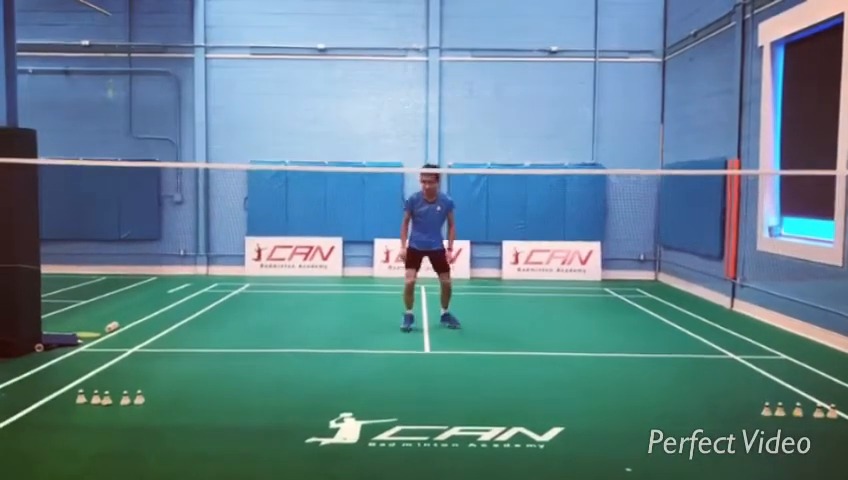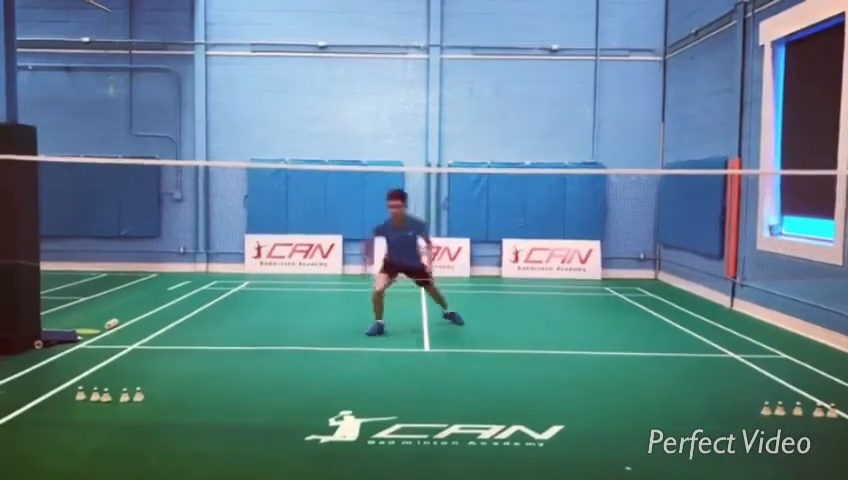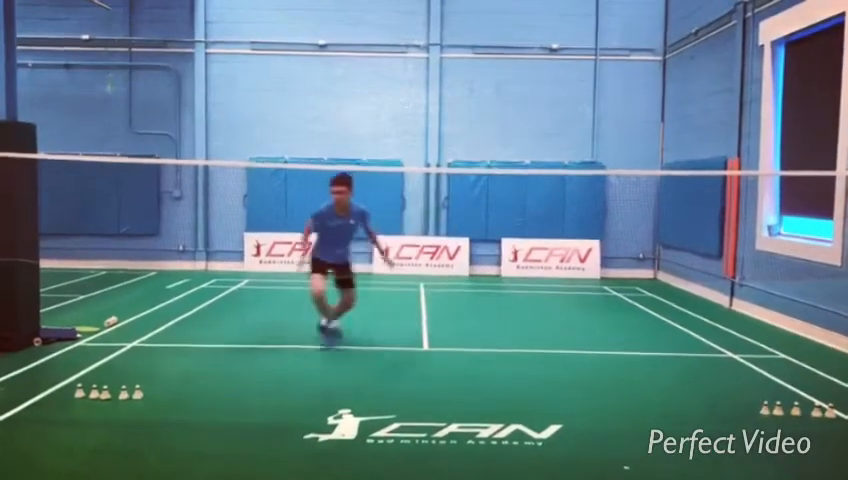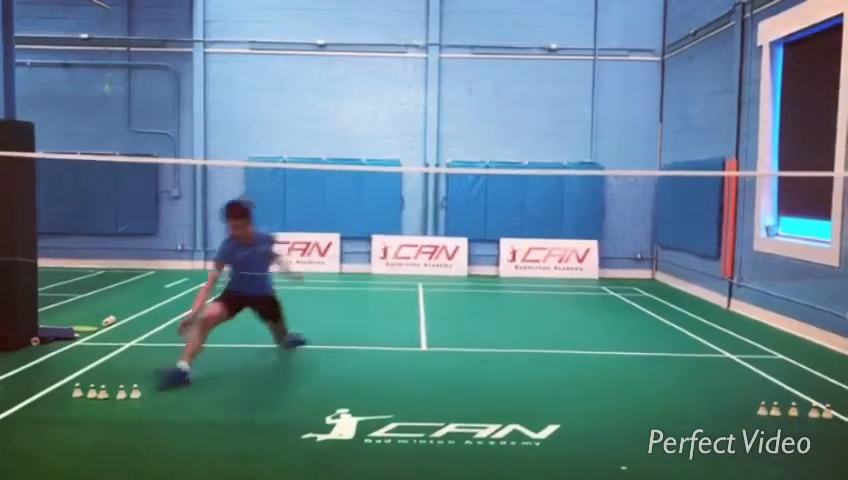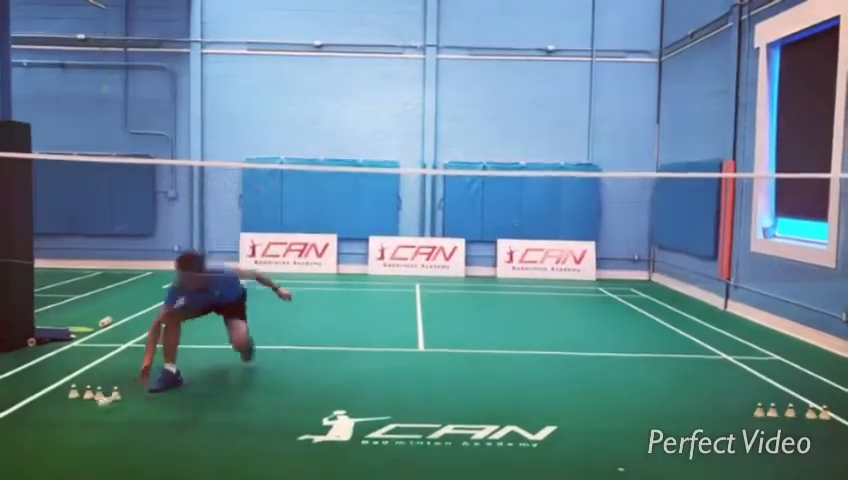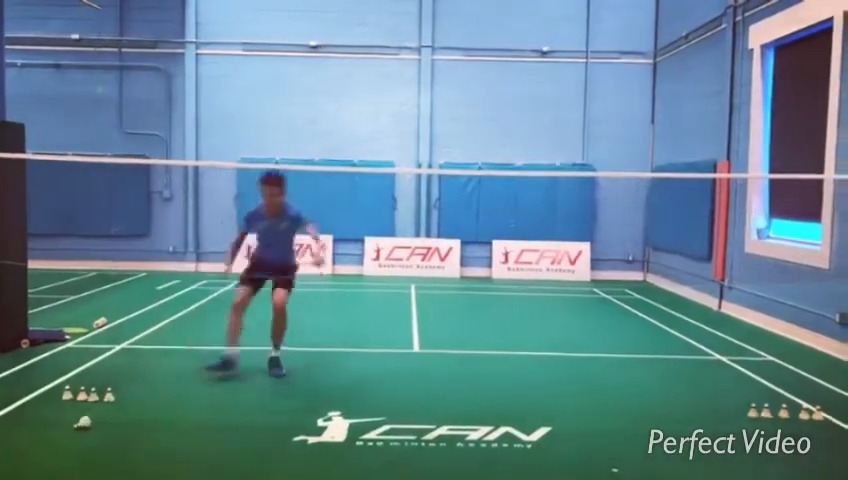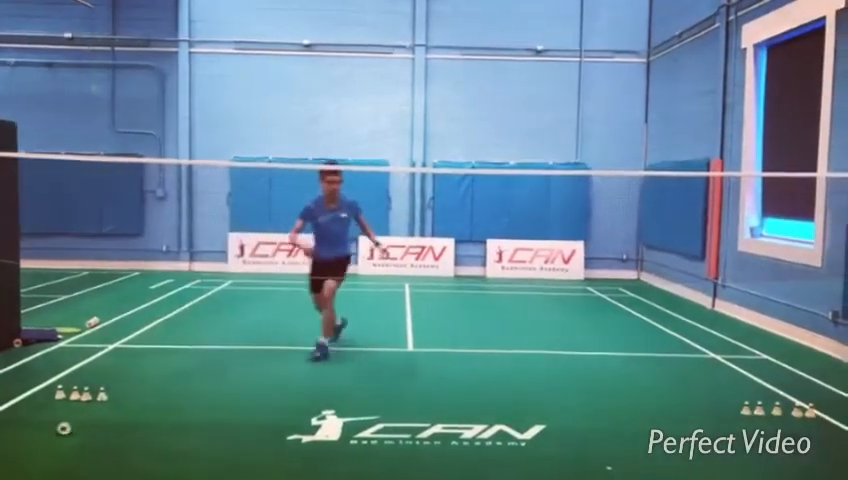
dt=0.3s
person 1, frame 1
left shoulder: (446, 202)
right shoulder: (413, 200)
left elbow: (450, 228)
right elbow: (405, 224)
left wrist: (449, 249)
right wrist: (403, 246)
left hip: (436, 247)
right hip: (415, 246)
left knee: (446, 282)
right knee: (409, 282)
left ankle: (445, 313)
right ankle: (409, 315)
person 1, frame 2
left shoulder: (418, 224)
right shoulder: (384, 226)
left elbow: (428, 243)
right elbow: (370, 241)
left wrist: (430, 264)
right wrist: (367, 261)
left hip: (414, 263)
right hip: (392, 263)
left knee: (433, 291)
right knee: (378, 290)
left ankle: (448, 312)
right ankle: (379, 323)
person 1, frame 3
left shoulder: (360, 213)
right shoulder: (323, 213)
left elbow: (370, 232)
right elbow: (308, 229)
left wrist: (382, 252)
left hip: (341, 260)
right hip: (320, 258)
left knee: (349, 301)
right knee: (318, 292)
left ankle: (327, 322)
right ankle: (331, 322)
person 1, frame 4
left shoulder: (265, 239)
right shoulder: (227, 248)
right elbow: (211, 282)
left wrist: (281, 263)
right wrist: (193, 313)
left hip: (264, 293)
right hip: (236, 292)
left knee: (281, 337)
right knee: (206, 318)
left ankle: (288, 338)
right ankle: (182, 369)
person 1, frame 5
left shoulder: (223, 277)
right shoulder: (178, 287)
left elbow: (253, 275)
right elbow: (157, 323)
left wrist: (278, 290)
right wrist: (148, 359)
left hip: (229, 301)
right hip: (201, 302)
left knee: (240, 343)
right knee: (173, 318)
left ankle: (246, 347)
right ankle: (170, 371)
person 1, frame 6
left shoulder: (293, 215)
right shoulder: (254, 215)
left elbow: (314, 235)
right elbow: (240, 238)
left wrist: (317, 251)
right wrist: (229, 263)
left hip: (285, 265)
right hip: (259, 263)
left knee: (279, 304)
right knee: (238, 302)
left ankle: (274, 355)
right ankle: (230, 356)
person 1, frame 7
left shoulder: (351, 205)
right shoulder: (311, 209)
left elbow: (363, 225)
right elbow: (293, 235)
left wrist: (376, 243)
right wrist: (302, 246)
left hip: (341, 258)
right hip: (320, 259)
left knee: (328, 293)
right knee: (321, 305)
left ankle: (323, 343)
right ankle: (337, 323)
